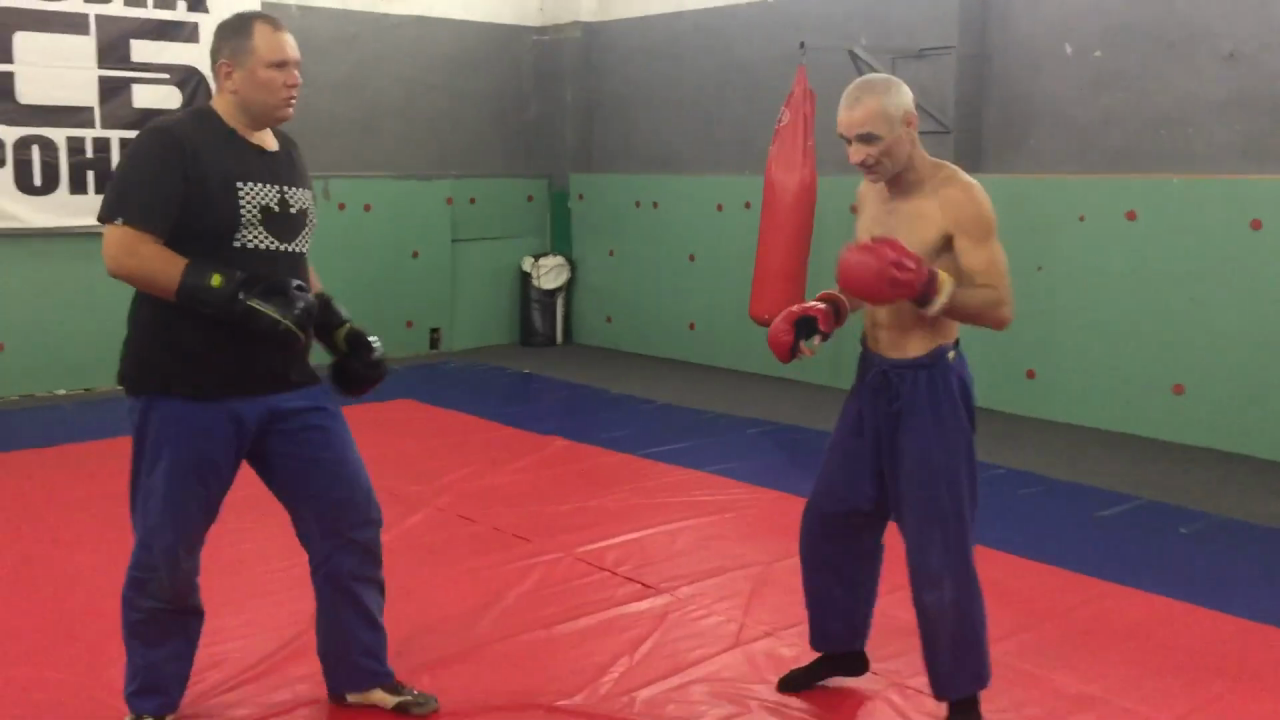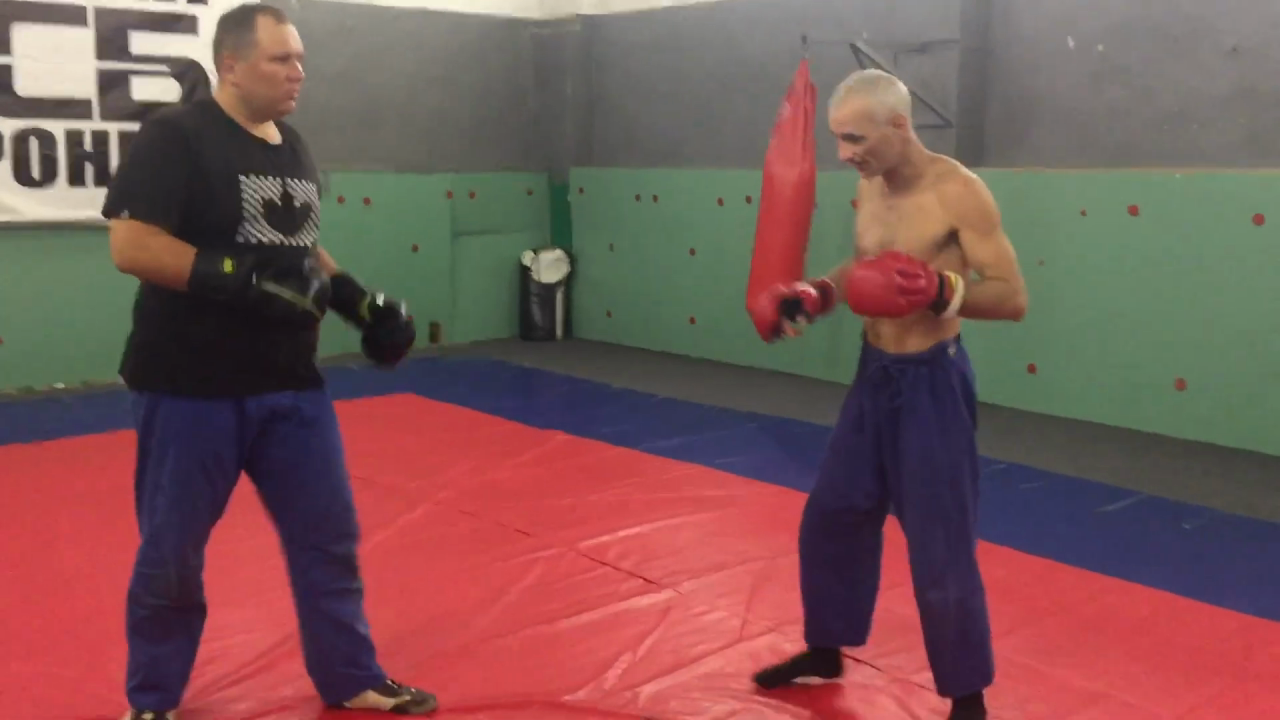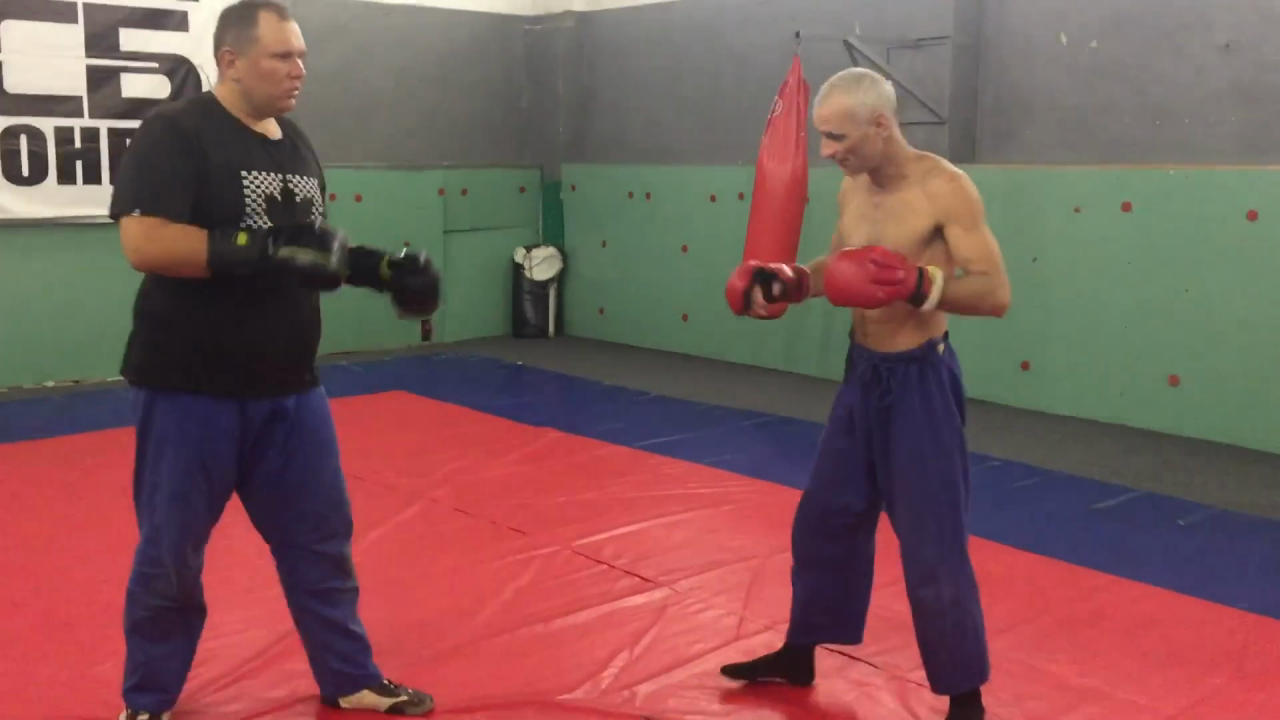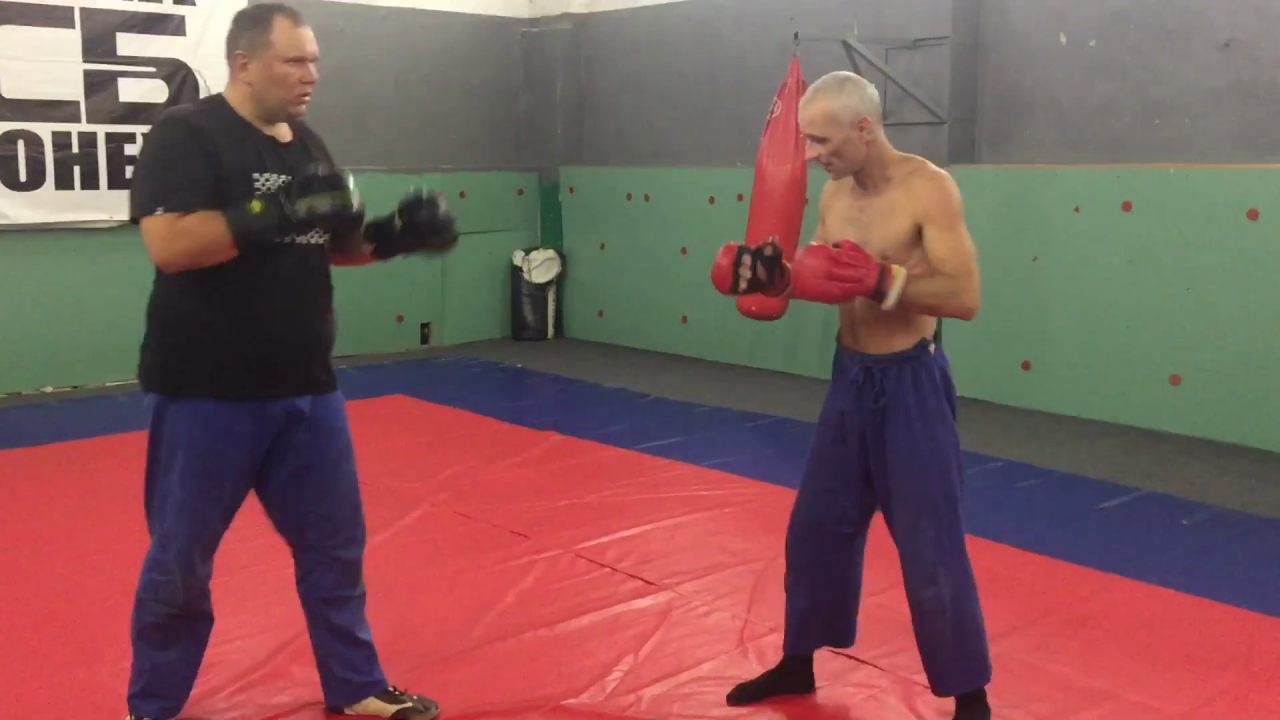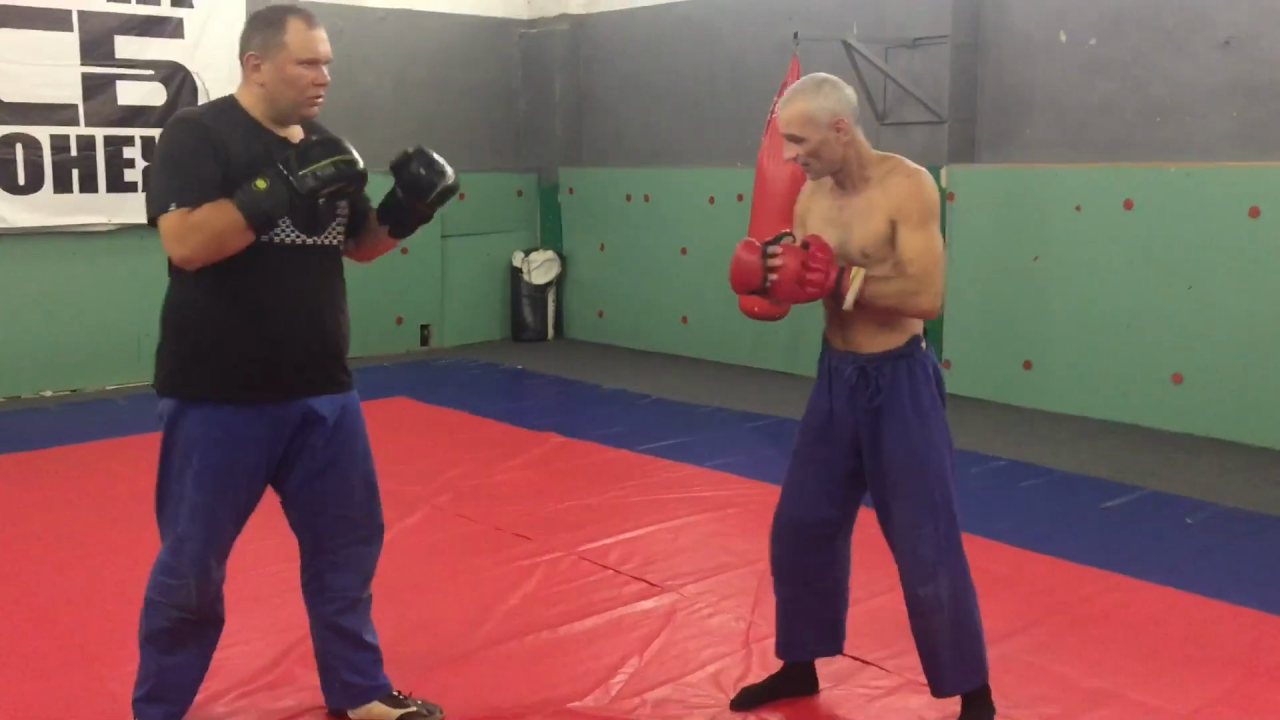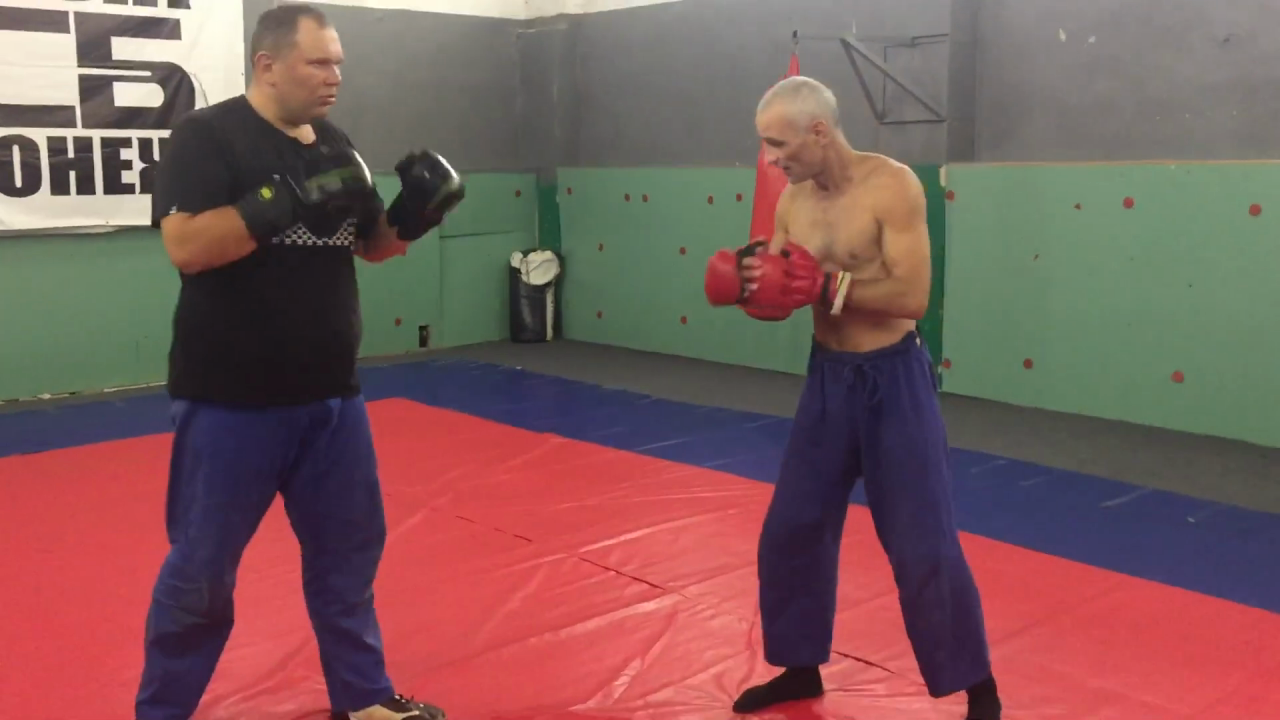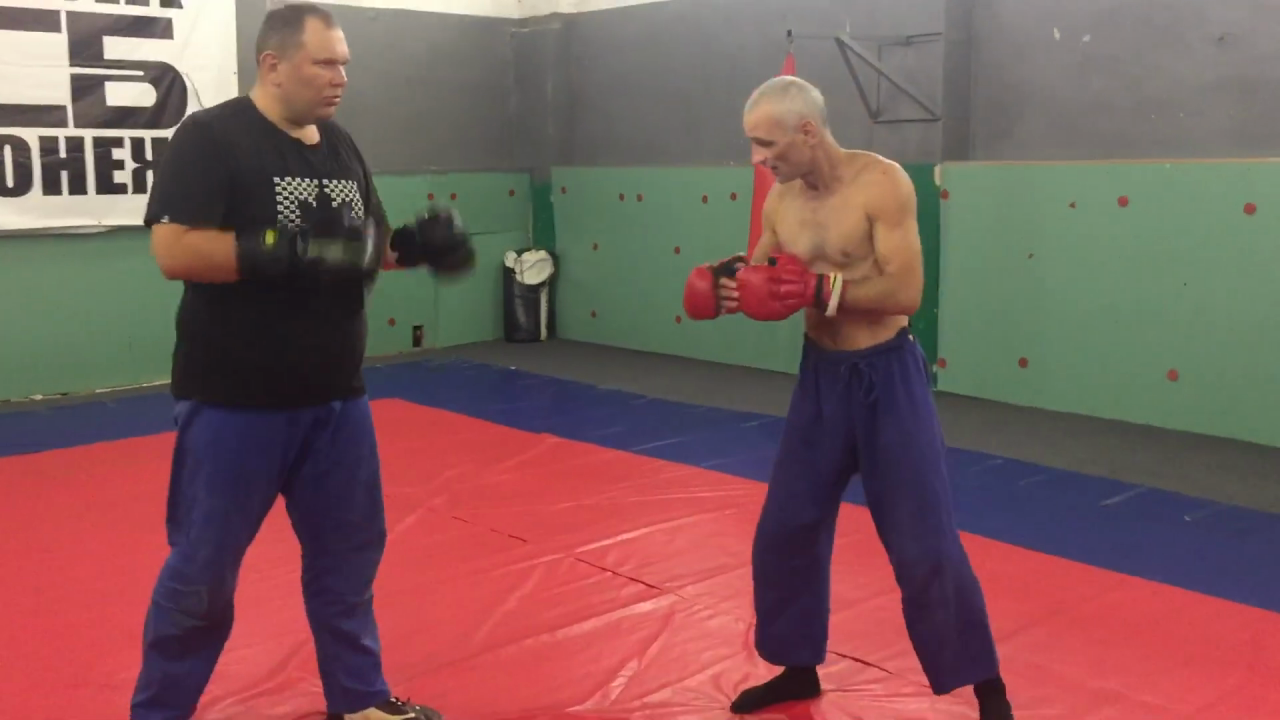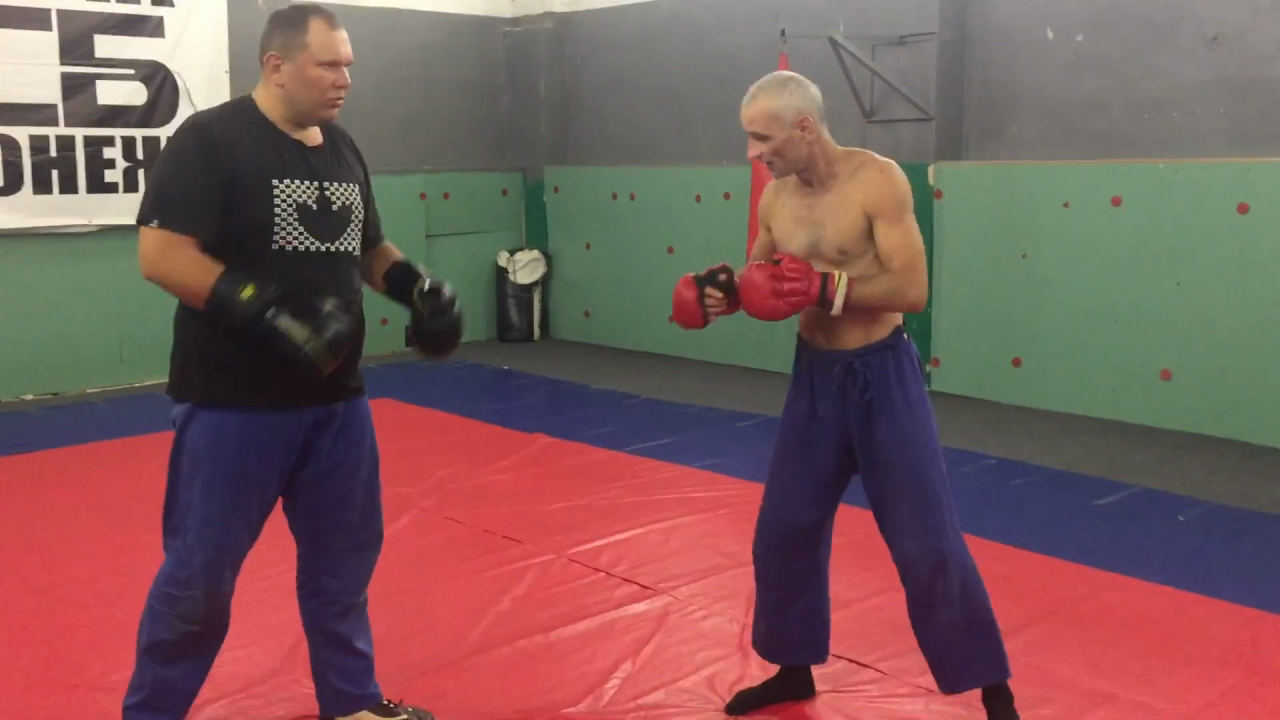
dt=0.1s
person 1, frame 1
left shoulder: (287, 154)
right shoulder: (171, 143)
right elbow: (123, 253)
left wrist: (335, 325)
right wrist: (236, 297)
left hip: (288, 385)
right hip: (187, 391)
left knee: (350, 521)
right knee: (165, 553)
person 1, frame 2
left shoulder: (292, 148)
right shoulder: (173, 135)
right elbow: (131, 246)
left wrist: (357, 298)
right wrist: (247, 281)
left hip: (290, 385)
right hip: (191, 389)
left knee: (326, 534)
right knee: (171, 551)
person 1, frame 3
left shoulder: (295, 143)
right shoulder: (175, 132)
right elbow: (144, 243)
left wrist: (378, 268)
right wrist: (264, 251)
left hip: (289, 386)
right hip: (191, 388)
left knee: (321, 537)
right knee: (171, 551)
person 1, frame 4
left shoulder: (306, 146)
right shoulder: (186, 133)
left elbow: (341, 246)
right elbow: (169, 245)
left wrist: (399, 230)
right wrist: (279, 207)
left hip: (305, 389)
right hip: (205, 393)
left knee: (333, 539)
right knee: (182, 555)
person 1, frame 5
left shoulder: (320, 144)
right shoulder: (198, 134)
left elbow: (360, 242)
right elbow: (185, 242)
left wrist: (411, 204)
right wrist: (284, 188)
left hip: (322, 391)
right hip: (220, 395)
left knee: (347, 539)
right knee: (193, 558)
person 1, frame 6
left shoulder: (332, 144)
right shoulder: (208, 135)
left elbow: (370, 238)
right elbow: (185, 244)
left wrist: (417, 207)
right wrist: (287, 201)
left hip: (330, 394)
right hip: (231, 397)
left knee: (349, 545)
right knee: (204, 561)
person 1, frame 7
left shoulder: (338, 144)
right shoulder: (210, 137)
left elbow: (370, 244)
right elbow: (174, 251)
left wrist: (418, 240)
right wrist: (295, 249)
left hip: (334, 395)
right hip: (234, 399)
left knee: (349, 547)
right knee: (205, 563)
person 1, frame 8
left shoulder: (340, 148)
right shoulder: (211, 139)
left elbow: (368, 247)
right elbow: (161, 255)
left wrist: (419, 288)
right wrist: (270, 315)
left hip: (333, 396)
right hip: (233, 399)
left knee: (345, 550)
right knee: (204, 565)
person 2, frame 1
left shoulder: (960, 197)
right shoulder: (869, 194)
left elbow: (998, 309)
left wrist: (926, 286)
right wrist: (825, 309)
left hip: (930, 387)
right hip: (872, 379)
left knee: (938, 554)
right knee: (832, 517)
right ankle: (842, 648)
person 2, frame 2
left shoulder: (959, 193)
right shoulder: (868, 189)
left elbow: (1013, 298)
left wrist: (936, 291)
right wrist: (816, 294)
left hip: (931, 383)
right hip: (872, 374)
left knee: (940, 550)
right knee: (832, 516)
right ankle: (824, 649)
person 2, frame 3
left shoulder: (945, 188)
right shoulder: (852, 188)
left elbow: (995, 295)
left wrist: (915, 283)
right wrist: (790, 281)
left hip: (920, 380)
right hip: (862, 373)
left knee: (933, 547)
right knee: (824, 518)
right ankle: (798, 654)
person 2, frame 4
left shoulder: (931, 188)
right shoulder: (836, 191)
left elbow: (965, 298)
right elbow: (808, 275)
left wrist: (882, 280)
right wrist: (766, 271)
left hip: (911, 382)
right hip: (850, 379)
left knee: (929, 549)
right knee: (818, 527)
right ankle: (798, 664)
person 2, frame 5
left shoulder: (908, 185)
right shoulder: (813, 194)
left elbow: (925, 299)
right elbow: (792, 284)
left wrist: (840, 281)
right wrist: (768, 274)
left hip: (900, 380)
right hip: (835, 375)
left knee: (926, 546)
right knee: (802, 527)
right ankle: (800, 665)
person 2, frame 6
left shoulder: (892, 184)
right shoulder: (793, 200)
left elbow: (912, 297)
right elbow: (774, 288)
left wrist: (825, 286)
right wrist: (746, 279)
left hip: (895, 379)
right hip: (828, 378)
left knee: (925, 547)
right knee: (791, 529)
right ankle: (801, 668)
person 2, frame 7
left shoulder: (882, 182)
right shoulder: (780, 200)
left elbow: (905, 294)
right elbow: (764, 286)
left wrist: (818, 288)
right wrist: (730, 290)
left hip: (889, 376)
right hip: (821, 376)
left knee: (925, 545)
right knee: (786, 529)
person 2, frame 8
left shoulder: (878, 180)
right shoulder: (774, 196)
left elbow: (911, 290)
right elbow: (761, 282)
left wrist: (822, 289)
right wrist: (725, 292)
left hip: (883, 376)
right hip: (814, 376)
left knee: (927, 545)
right knee: (784, 531)
